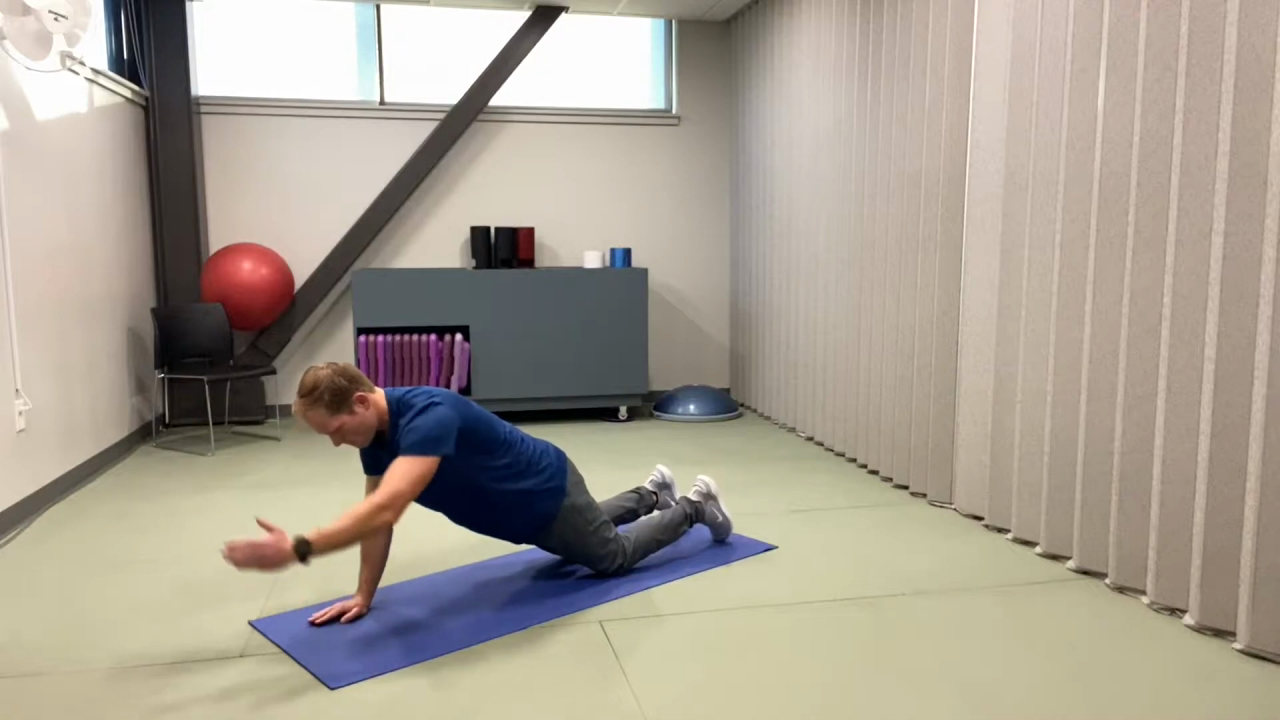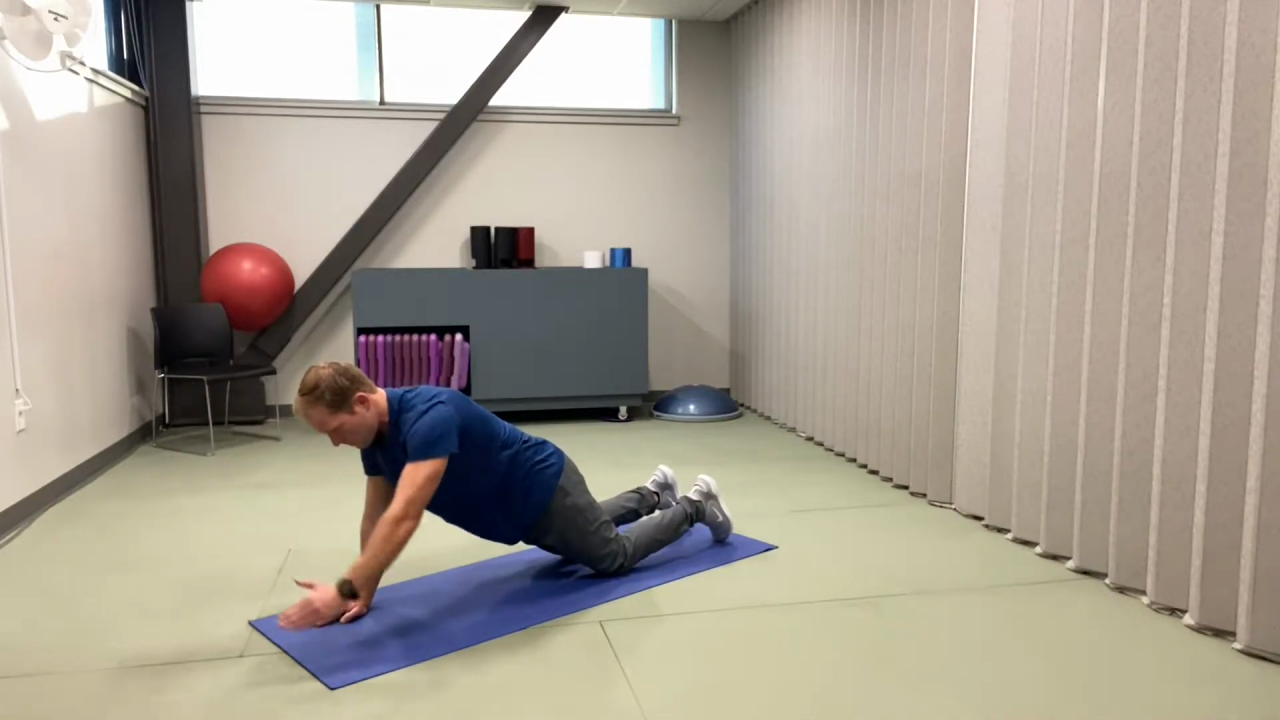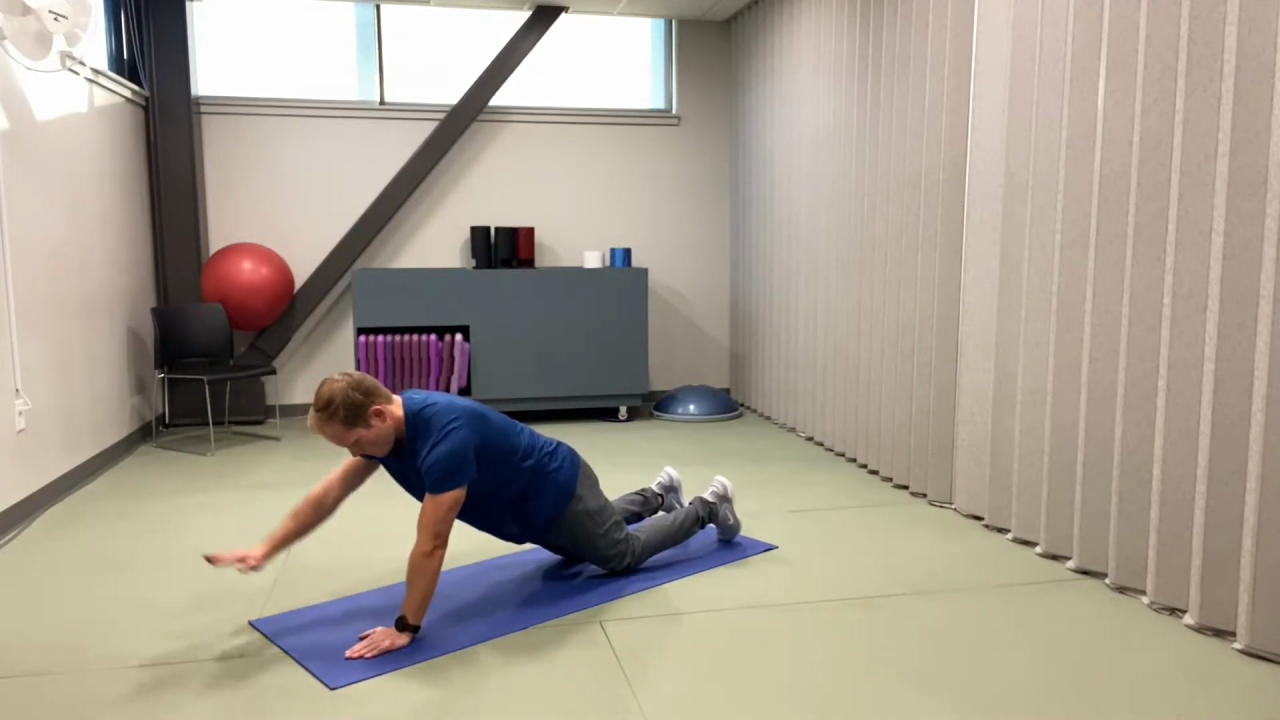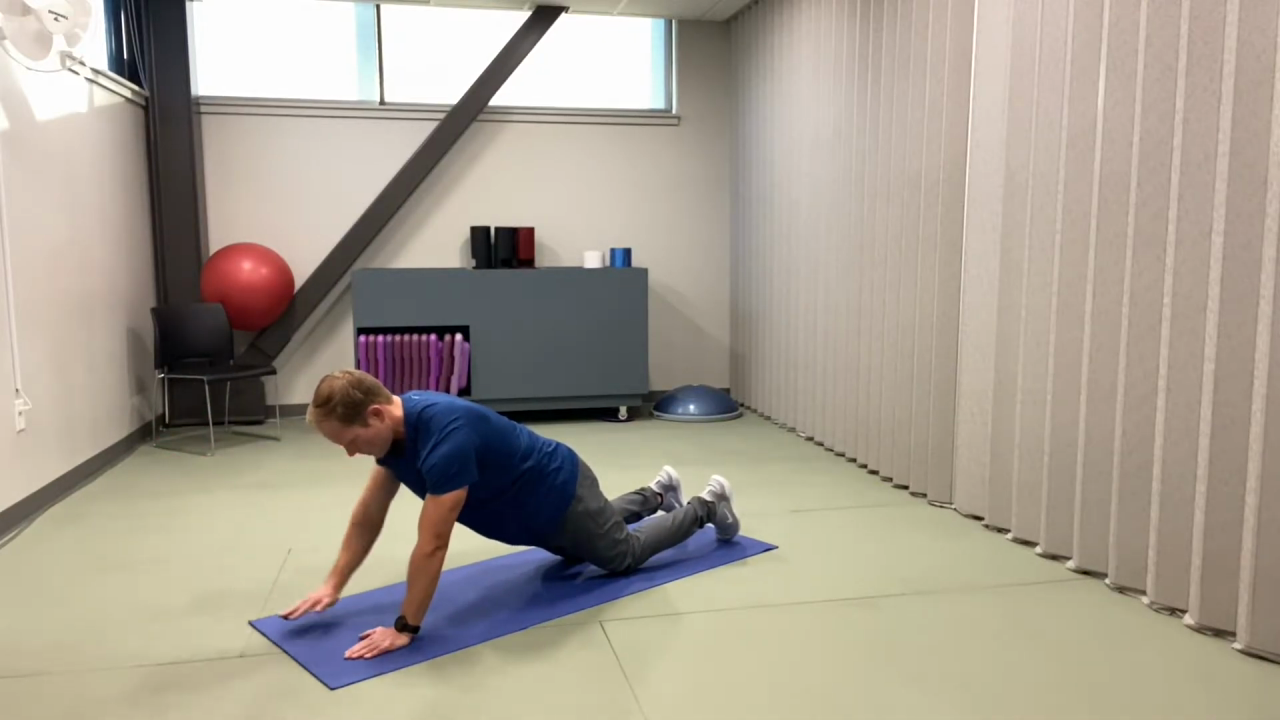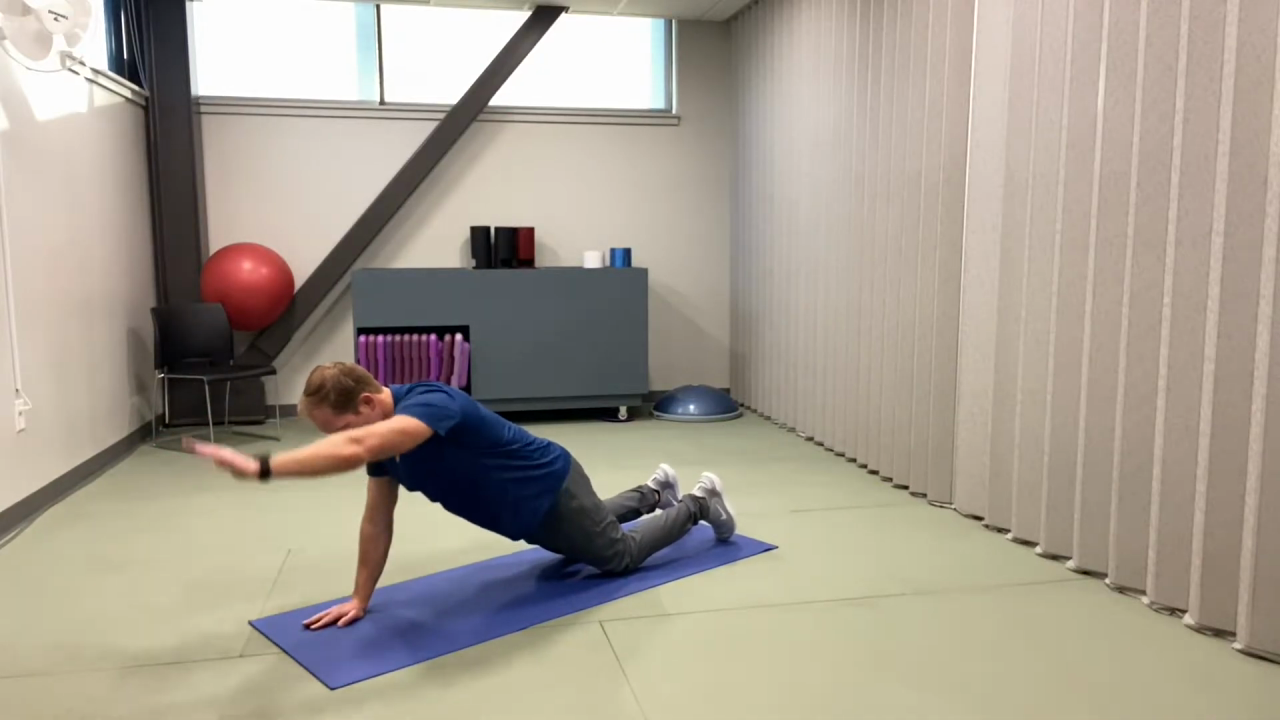
dt=1s
person 1, frame 1
left shoulder: (426, 415)
right shoulder: (374, 430)
left elbow: (385, 509)
right elbow: (376, 515)
left wrist: (298, 549)
right wrist: (364, 596)
left hip: (546, 493)
right hip: (521, 508)
left knee: (614, 556)
right knee: (576, 549)
left ankle: (694, 507)
right ankle: (648, 495)
person 1, frame 2
left shoulder: (429, 416)
right shoulder: (373, 429)
left elbow: (403, 517)
right elbow: (376, 516)
left wrist: (344, 590)
right wrist: (356, 591)
left hip: (544, 487)
right hip: (519, 507)
left knee: (616, 557)
right knee: (575, 549)
left ankle: (695, 506)
right ankle: (656, 493)
person 1, frame 3
left shoulder: (445, 437)
right shoulder: (384, 421)
left elbow: (430, 545)
right elbow: (328, 494)
left wrist: (406, 628)
right wrist: (266, 549)
left hip: (557, 491)
right hip: (532, 508)
left knee: (623, 554)
right knee: (576, 551)
left ankle: (708, 507)
right ankle: (656, 494)
person 1, frame 4
left shoulder: (445, 436)
right shoulder: (392, 426)
left elbow: (432, 545)
right elbow: (370, 512)
left wrist: (405, 628)
right wrist: (333, 584)
left hip: (559, 493)
right hip: (532, 505)
left knee: (624, 555)
right knee: (573, 553)
left ankle: (707, 506)
right ankle: (658, 493)
person 1, frame 5
left shoulder: (428, 404)
right shoulder: (385, 436)
left elbow: (355, 448)
right elbow: (377, 523)
left wrist: (262, 467)
right wrist: (360, 599)
left hip: (552, 489)
right hip: (528, 509)
left knee: (618, 555)
right knee: (576, 548)
left ankle: (697, 503)
right ankle: (653, 492)
